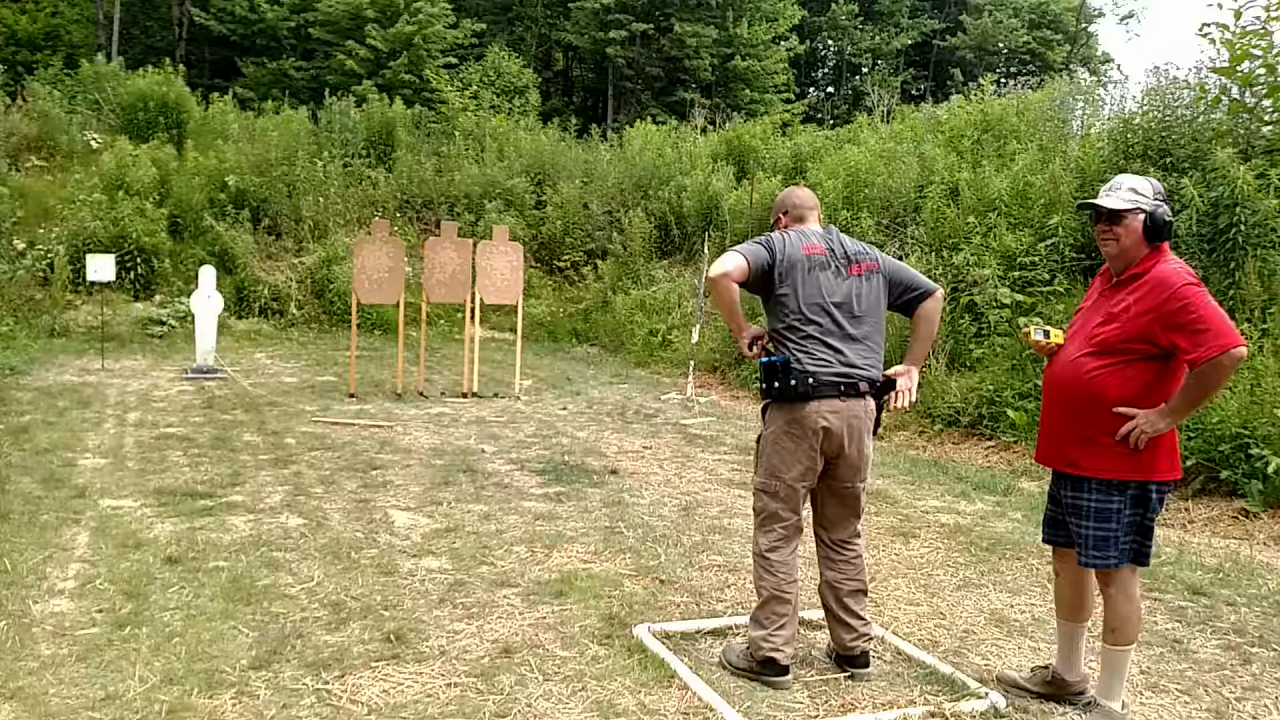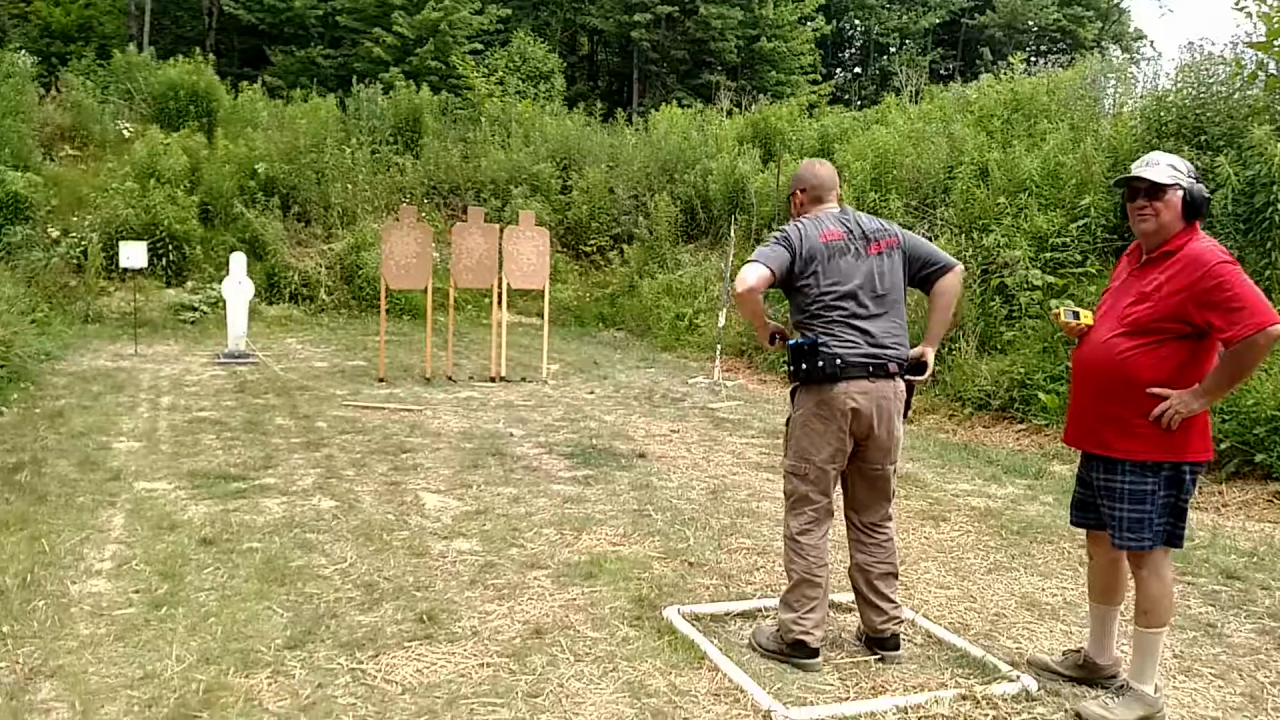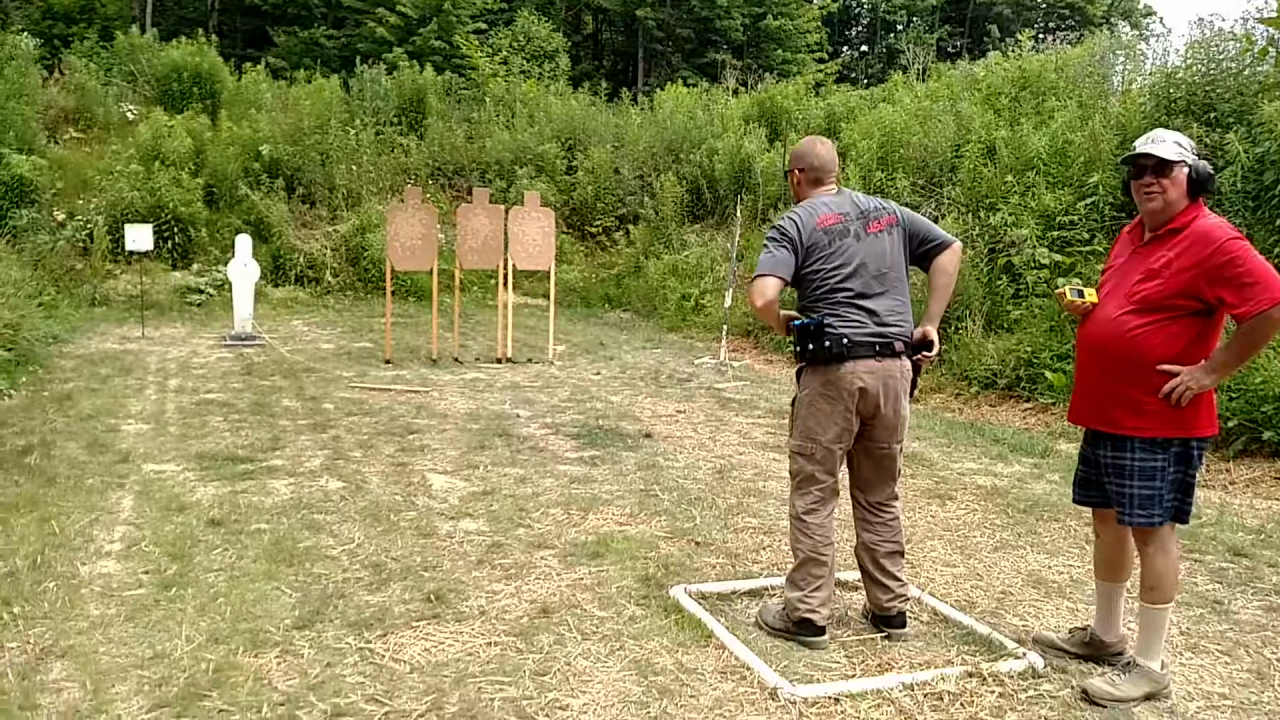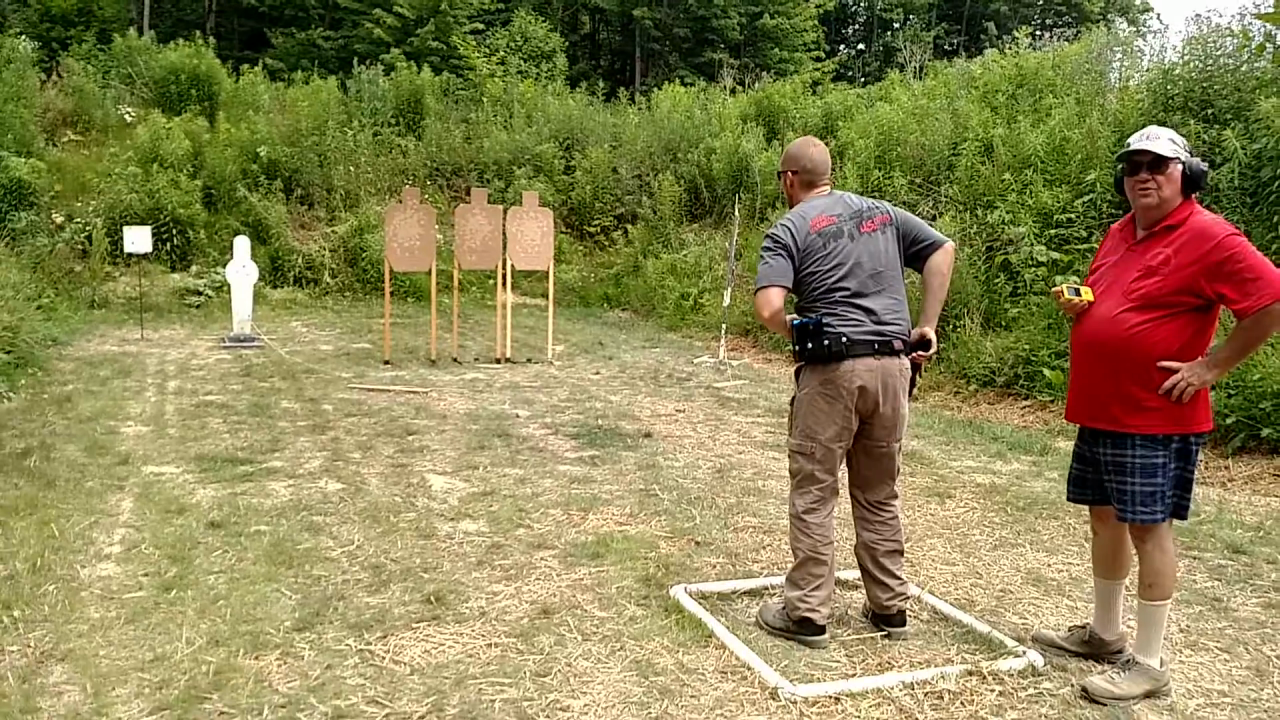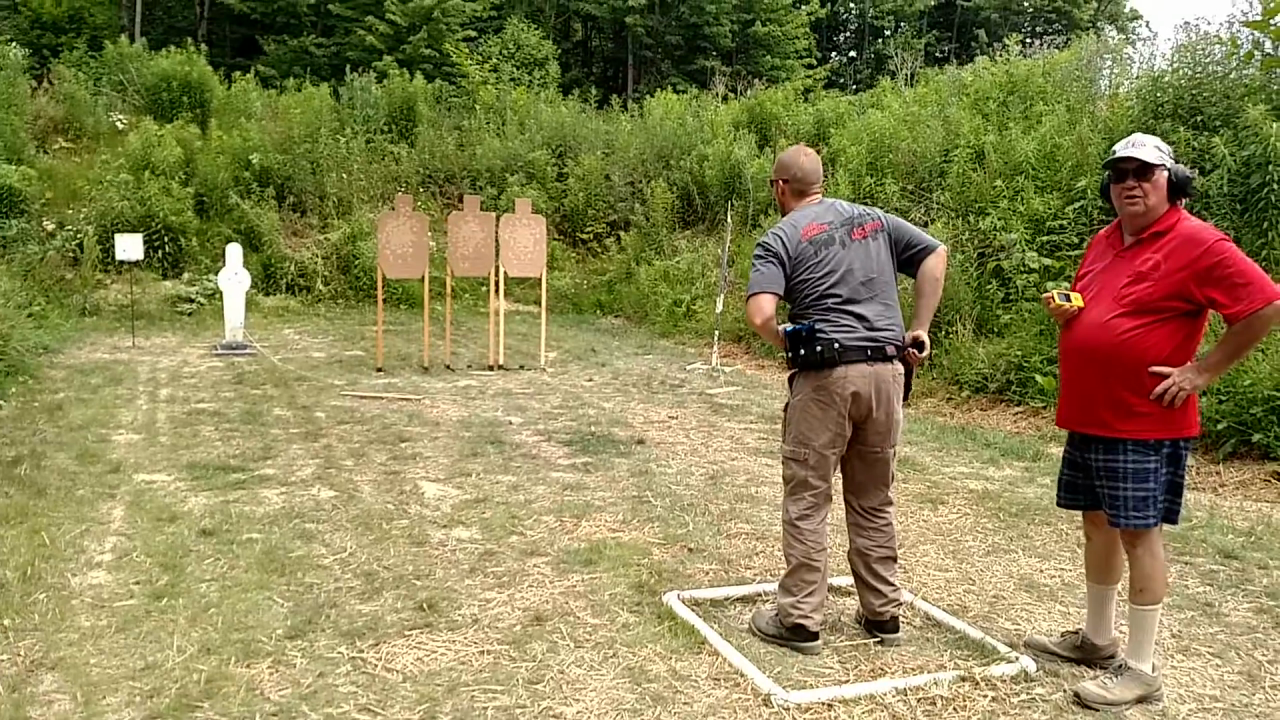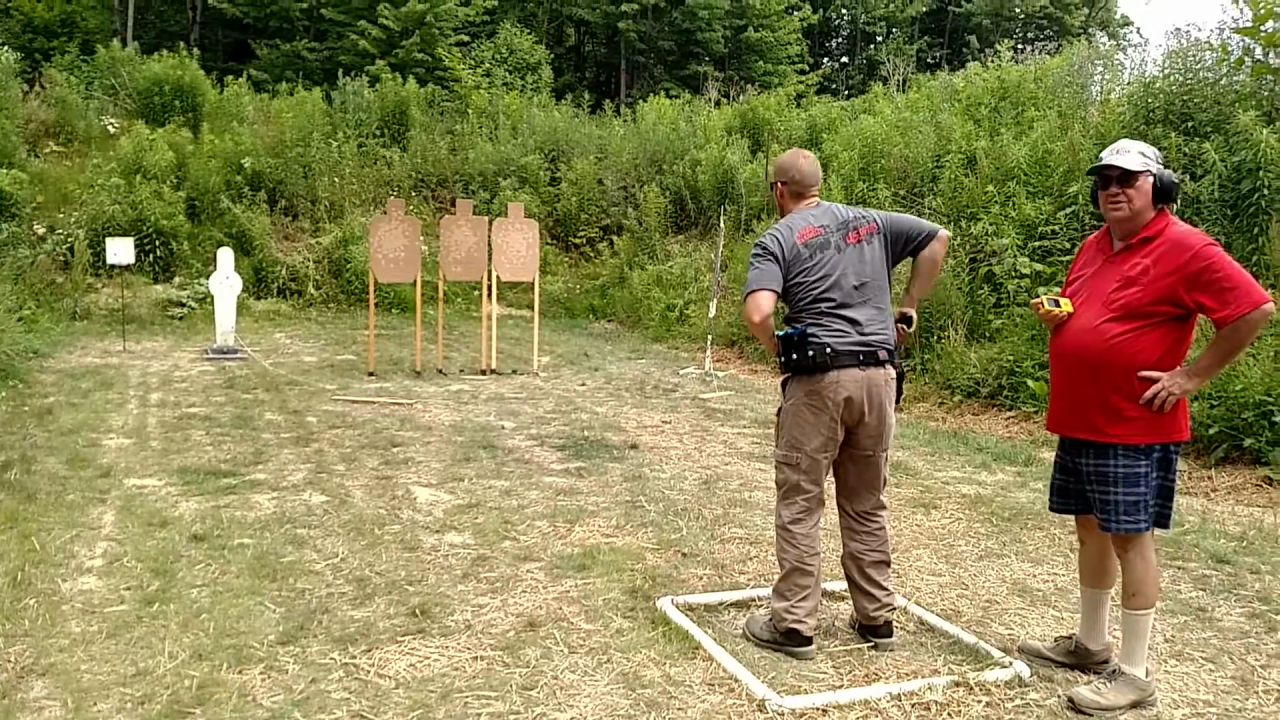
dt=0.2s
person 1, frame 1
left shoulder: (1171, 285)
right shoulder: (1109, 278)
left elbow: (1228, 351)
left wrist: (1167, 416)
right wrist: (1055, 352)
left hip: (1121, 463)
right hip: (1075, 456)
left knee: (1114, 571)
right knee: (1069, 561)
right ankle: (1065, 673)
person 1, frame 2
left shoulder: (1204, 263)
right shoulder: (1134, 257)
left wrist: (1201, 396)
right wrist: (1083, 331)
left hip: (1153, 445)
right hip: (1103, 436)
left knee: (1146, 554)
right knee: (1101, 542)
right ankle: (1098, 657)
person 1, frame 3
left shoulder: (1212, 241)
right shoulder: (1131, 236)
left wrist: (1212, 371)
right wrist: (1085, 309)
left hip: (1157, 421)
right hip: (1105, 413)
left knee: (1151, 532)
right knee: (1107, 520)
left ankle: (1149, 665)
right ankle: (1105, 635)
person 1, frame 4
left shoulder: (1210, 237)
right shoulder: (1118, 234)
left wrist: (1211, 367)
right wrist: (1077, 308)
left hip: (1156, 417)
right hip: (1099, 410)
left knee: (1149, 529)
right knee: (1105, 517)
left ankle: (1148, 663)
right ankle: (1104, 633)
person 1, frame 5
left shoulder: (1198, 243)
right shoulder: (1104, 241)
left wrist: (1203, 371)
right wrist: (1065, 313)
left hip: (1145, 423)
right hip: (1088, 416)
left knee: (1139, 534)
right knee: (1098, 523)
left ankle: (1141, 669)
right ankle: (1096, 638)
person 1, frame 6
left shoulder: (1186, 248)
right shoulder: (1093, 246)
left wrist: (1192, 376)
right wrist: (1055, 319)
left hip: (1135, 427)
right hip: (1079, 421)
left knee: (1130, 539)
right knee: (1090, 528)
left ankle: (1133, 673)
right ankle: (1088, 643)
person 2, frame 1
left shoulder: (778, 246)
right shoulder: (869, 256)
left elbow: (720, 274)
right elbow: (933, 297)
left wrist: (742, 332)
right wrist: (912, 366)
left hip: (800, 407)
right hip: (859, 408)
left knee: (777, 531)
right knee: (843, 532)
left ankle: (770, 653)
right ankle: (853, 646)
person 2, frame 2
left shoulder: (796, 235)
right shoulder: (888, 233)
left elbow: (747, 286)
right elbow: (952, 272)
left wrist: (766, 332)
right wrist: (929, 345)
left hip: (828, 390)
right hip: (888, 388)
left knee: (808, 515)
right knee: (874, 515)
left ankle: (800, 635)
right ankle: (884, 629)
person 2, frame 3
left shoulder: (794, 223)
right shoulder: (888, 212)
left elbow: (763, 298)
right elbow: (950, 250)
left wrist: (786, 324)
right wrist: (929, 324)
left hip: (835, 371)
right hip: (894, 367)
left knee: (814, 494)
right knee: (880, 494)
left ankle: (807, 614)
right ankle: (890, 608)
person 2, frame 4
left shoulder: (788, 230)
right shoulder: (880, 212)
left elbow: (768, 309)
right elbow: (943, 250)
left wrist: (794, 333)
right wrist: (926, 326)
left hip: (833, 370)
right hip: (892, 365)
left knee: (813, 494)
right knee: (880, 493)
left ankle: (807, 613)
right ankle: (889, 606)
person 2, frame 5
left shoulder: (780, 238)
right shoulder: (873, 219)
left elbow: (760, 315)
right elbow: (935, 254)
left wrist: (788, 346)
right wrist: (920, 326)
left hip: (826, 375)
right hip: (886, 371)
left knee: (806, 500)
right knee: (874, 499)
left ankle: (799, 619)
right ankle: (883, 611)
person 2, frame 6
left shoulder: (776, 240)
right shoulder: (869, 220)
left elbow: (758, 313)
right elbow: (938, 237)
left wrist: (780, 350)
right wrist: (908, 302)
left hip: (819, 379)
right hip: (878, 374)
left knee: (799, 505)
right knee: (866, 503)
left ankle: (793, 624)
right ankle: (876, 617)
